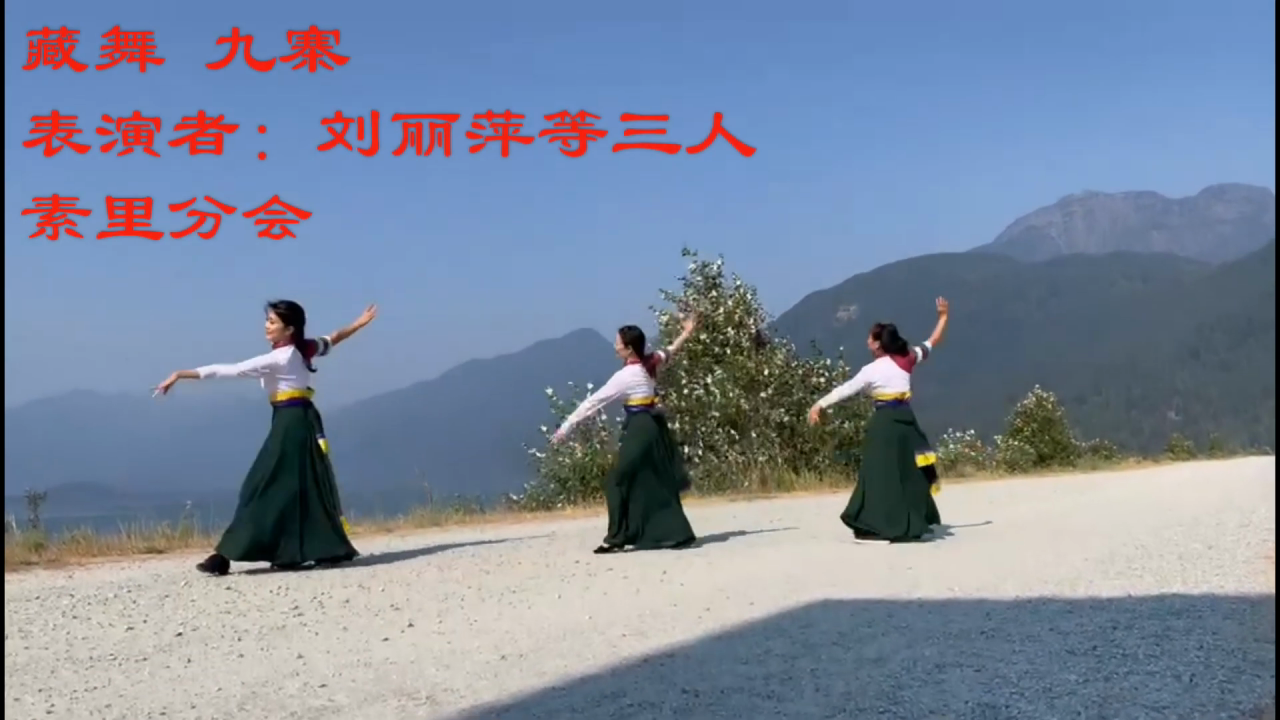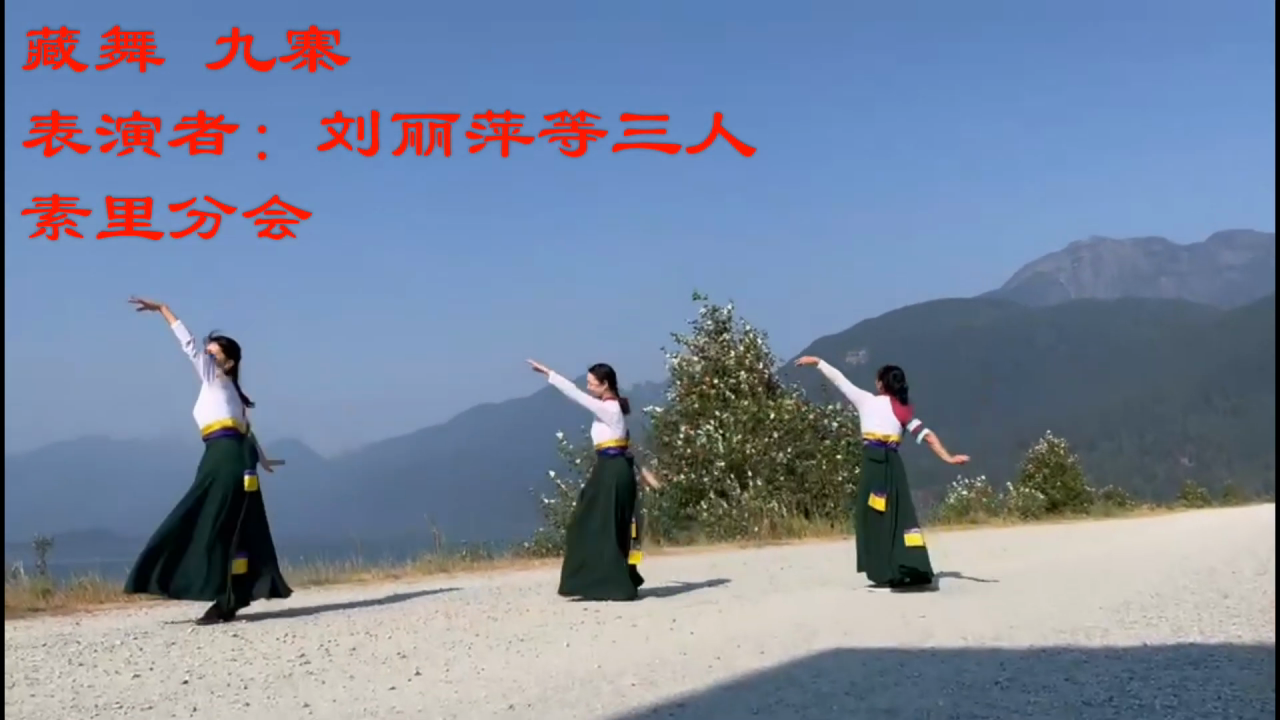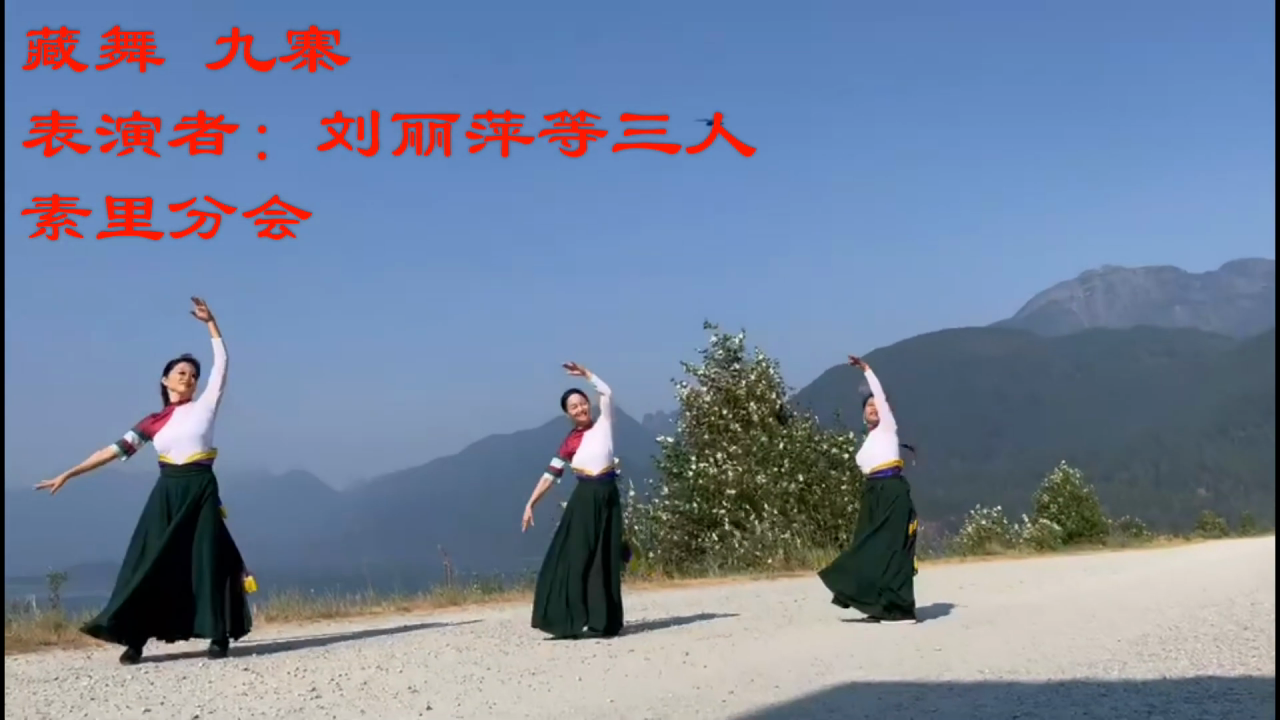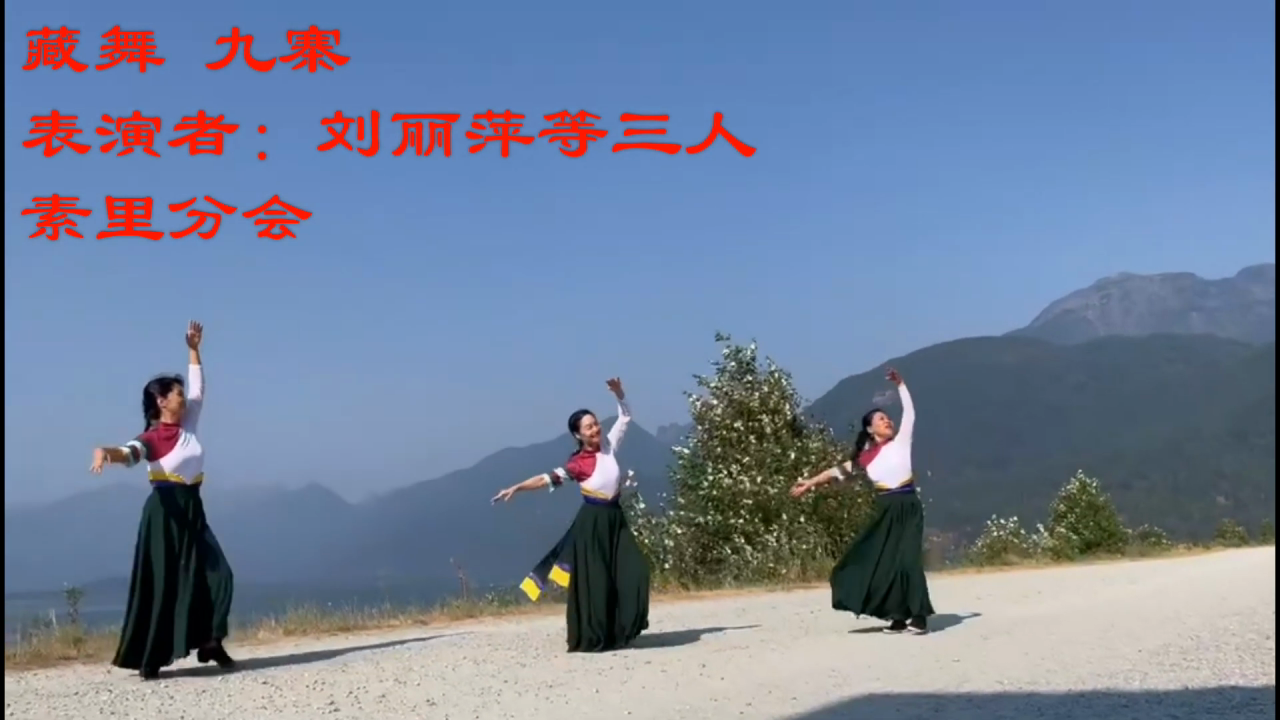
dt=0.5s
person 1, frame 1
left shoulder: (276, 359)
right shoulder: (303, 349)
left elbow: (228, 370)
right elbow: (330, 341)
left wrist: (181, 375)
right wrist: (359, 324)
left hip: (291, 423)
right hip: (301, 421)
left knee: (263, 488)
right knee: (310, 487)
left ankle: (228, 554)
right ankle: (336, 549)
person 1, frame 2
left shoulder: (217, 381)
right shoulder: (226, 392)
left elbow: (189, 345)
right elbow: (240, 429)
left wrist: (162, 309)
right wrist: (260, 459)
left hip: (225, 457)
right hip: (231, 459)
left knee: (211, 527)
right knee: (224, 528)
left ankle: (224, 602)
right ankle: (231, 597)
person 1, frame 3
left shoulder: (204, 407)
right shoulder: (152, 422)
left elbow: (222, 364)
right elbow: (113, 449)
left wrist: (210, 323)
right wrist: (68, 473)
left hip: (203, 490)
right hip: (169, 493)
left knee: (207, 561)
right knee: (151, 563)
left ankle: (219, 637)
right ankle: (134, 638)
person 1, frame 4
left shoulder: (188, 427)
right shoulder: (151, 439)
left elbow: (196, 387)
right elbow: (124, 453)
left wrist: (194, 349)
right wrist: (103, 451)
left hip: (192, 509)
right hip: (165, 510)
left knee: (213, 576)
right knee: (162, 581)
left ankle: (209, 643)
right ankle: (153, 658)
person 2, frame 1
left shoulder: (625, 376)
right shoulder: (651, 361)
left elbow: (594, 400)
right elbow: (672, 351)
left wrist: (566, 426)
right wrist: (687, 332)
left hip: (640, 427)
right hip: (654, 424)
left knee: (620, 481)
right knee: (657, 481)
left ankle: (616, 539)
right ankle: (679, 533)
person 2, frame 2
left shoulder: (607, 408)
right shoulder: (617, 407)
left elbow: (574, 392)
right elbow: (623, 440)
left wrist: (548, 372)
right wrist: (642, 471)
left hip: (612, 470)
right hip: (613, 468)
left knee: (607, 529)
right knee: (589, 526)
left ankle: (621, 587)
person 2, frame 3
left shoulder: (603, 425)
right shoulder: (570, 443)
left elbow: (606, 393)
right elbow: (550, 475)
left wrist: (585, 375)
right wrist: (531, 503)
left hip: (609, 495)
right hip: (585, 497)
left knee: (604, 559)
right knee: (575, 558)
left ankle: (604, 621)
right ankle: (567, 622)
person 2, frame 4
left shoulder: (609, 446)
right shoulder: (577, 463)
left elbow: (625, 417)
right elbow: (547, 479)
left wrist: (619, 393)
right wrist: (516, 488)
left hip: (615, 518)
right hip: (592, 520)
left knee: (635, 570)
right knee: (595, 580)
left ankle: (623, 629)
right ankle: (592, 638)
person 3, frame 1
left shoulder: (872, 370)
right shoulder: (905, 359)
left elbow: (846, 389)
right elbow: (931, 344)
left wrist: (819, 405)
right wrist: (943, 316)
left hip: (885, 421)
right hip: (906, 418)
left knee: (878, 473)
right knee: (906, 471)
left ankle: (880, 528)
right ankle: (912, 525)
person 3, frame 2
left shoulder: (867, 401)
right shoulder: (904, 411)
left elbow: (841, 381)
right elbow: (925, 434)
left wrist: (817, 361)
right wrist: (948, 457)
left hip: (873, 461)
right hip: (892, 462)
left knee: (875, 518)
right knee: (896, 517)
left ankle: (887, 575)
right ankle: (913, 572)
person 3, frame 3
left shoulder: (887, 427)
right shoulder: (871, 439)
left elbow: (881, 396)
left wrist: (865, 368)
left hip: (892, 491)
right hip: (874, 494)
left knee: (890, 547)
right knee: (872, 547)
left ankle: (902, 608)
right ankle: (881, 606)
person 3, frame 4
left shoulder: (901, 442)
right shoulder: (865, 456)
left elbow: (909, 412)
right elbow: (839, 471)
left wrist: (900, 384)
right wrist: (809, 484)
left hip: (907, 506)
right hip: (886, 509)
left knee: (907, 558)
right knee: (881, 560)
left ankle: (918, 615)
right ankle: (900, 616)
